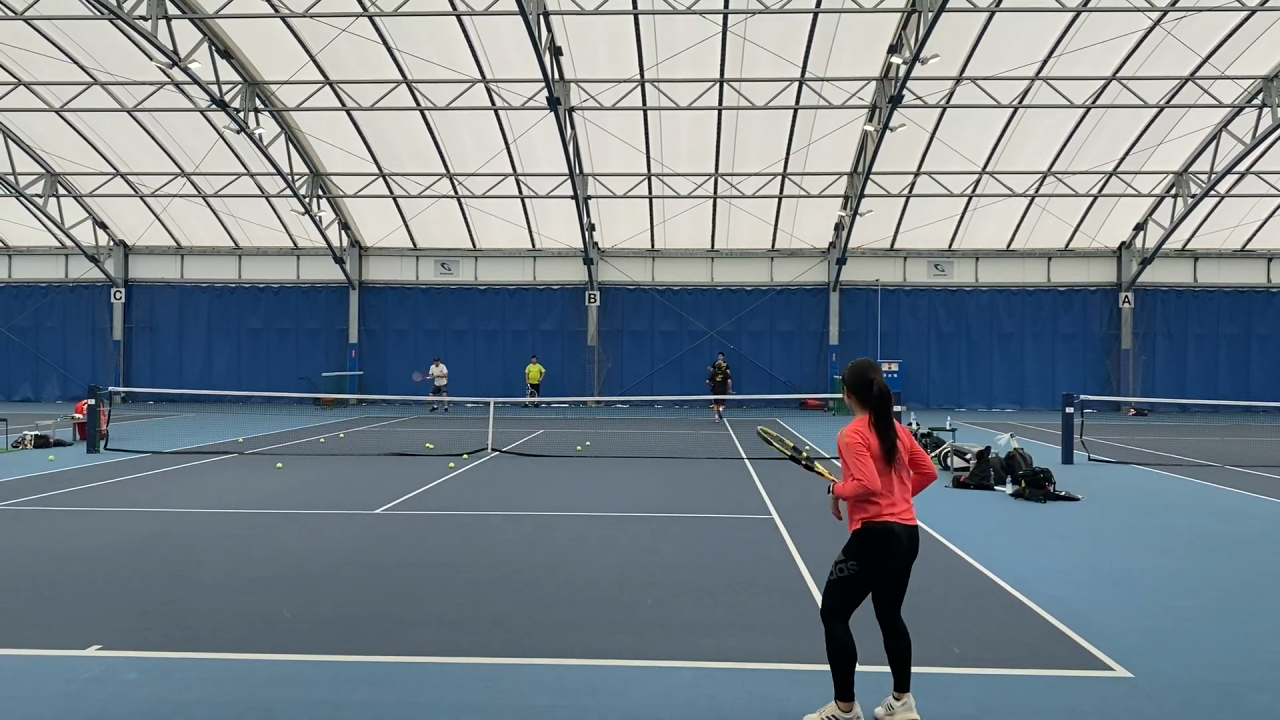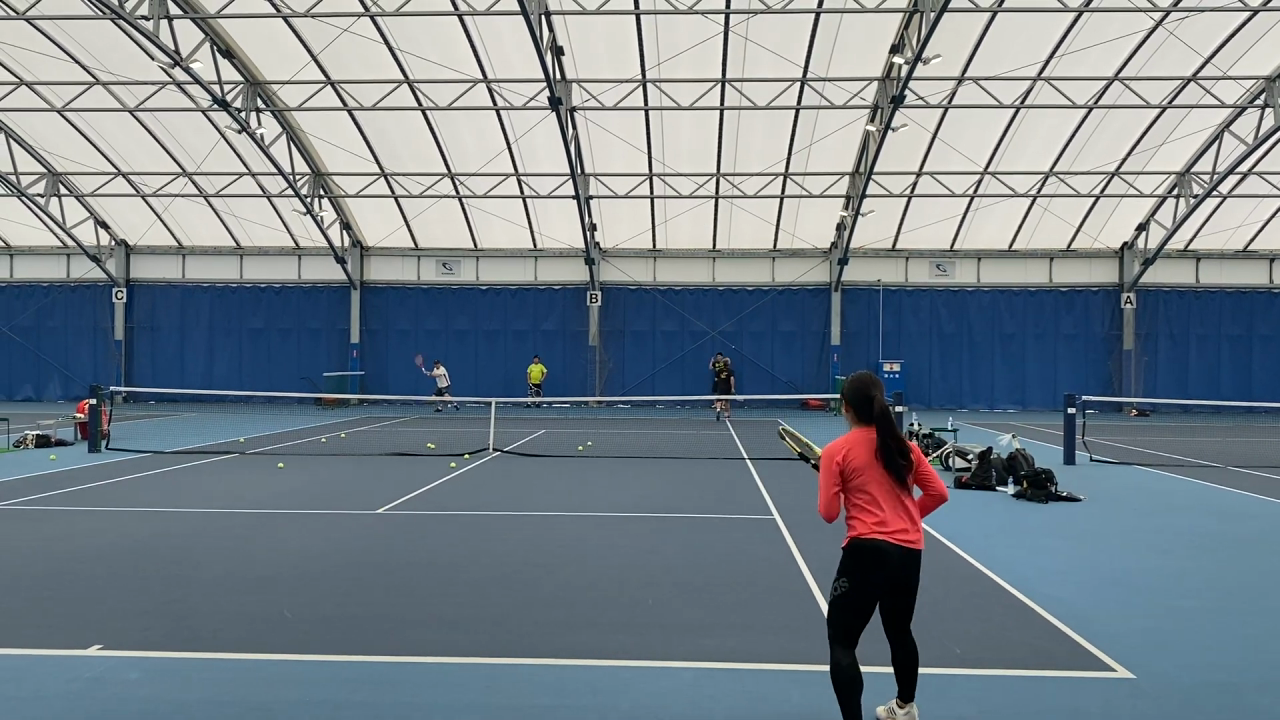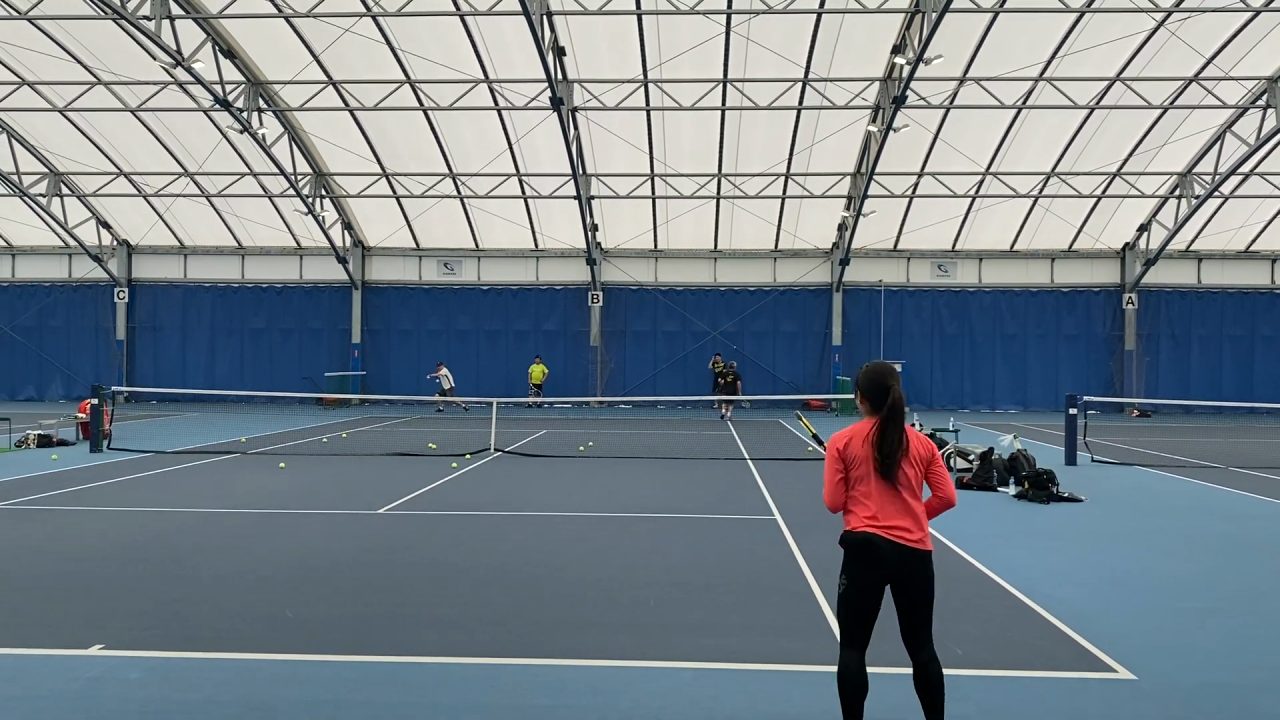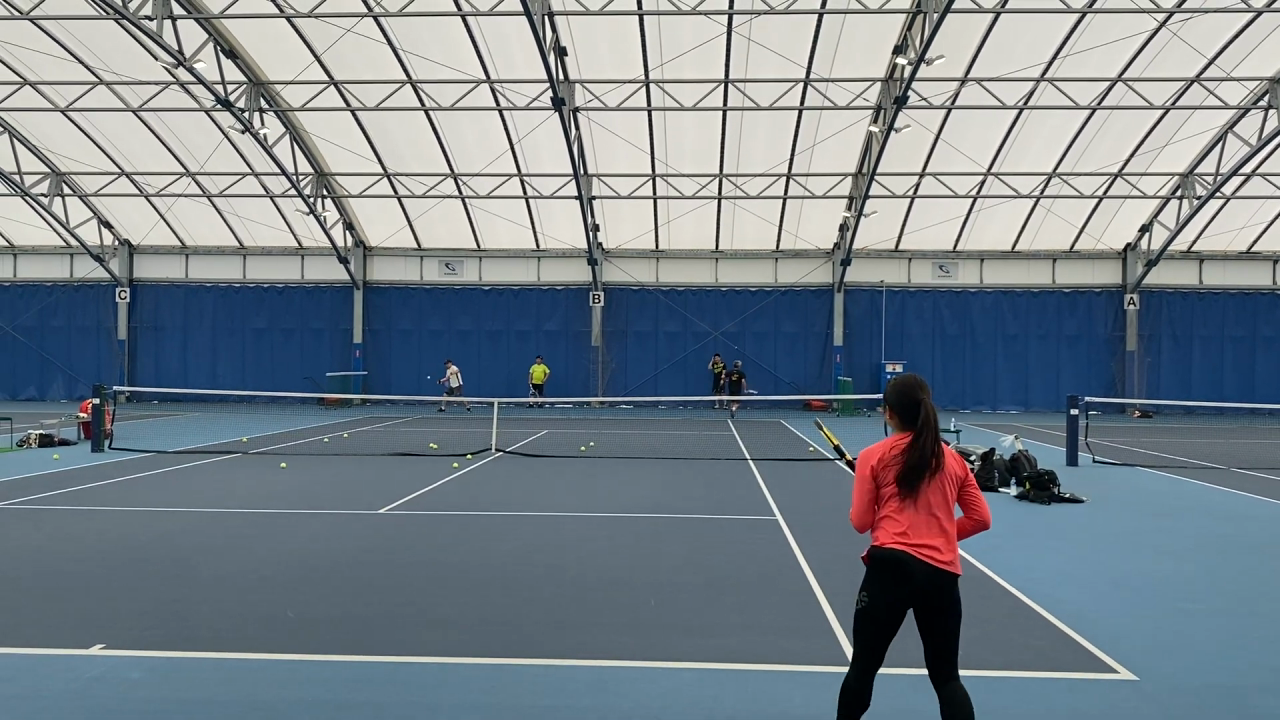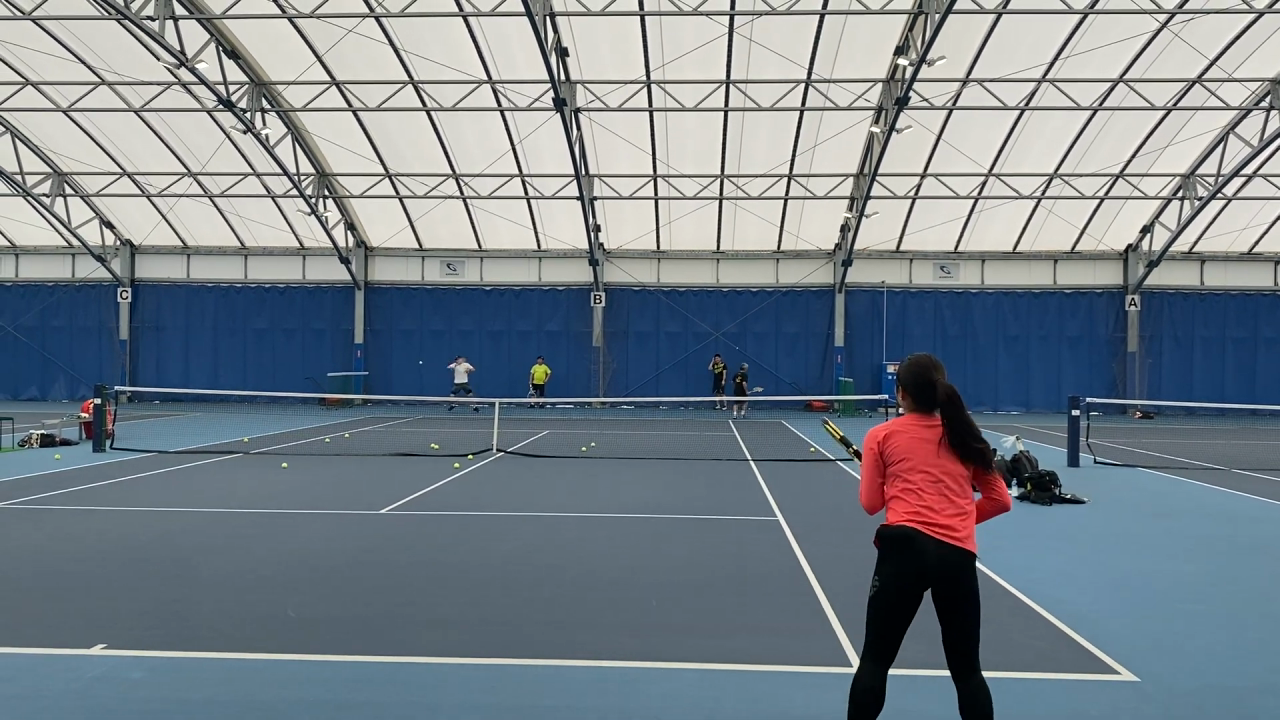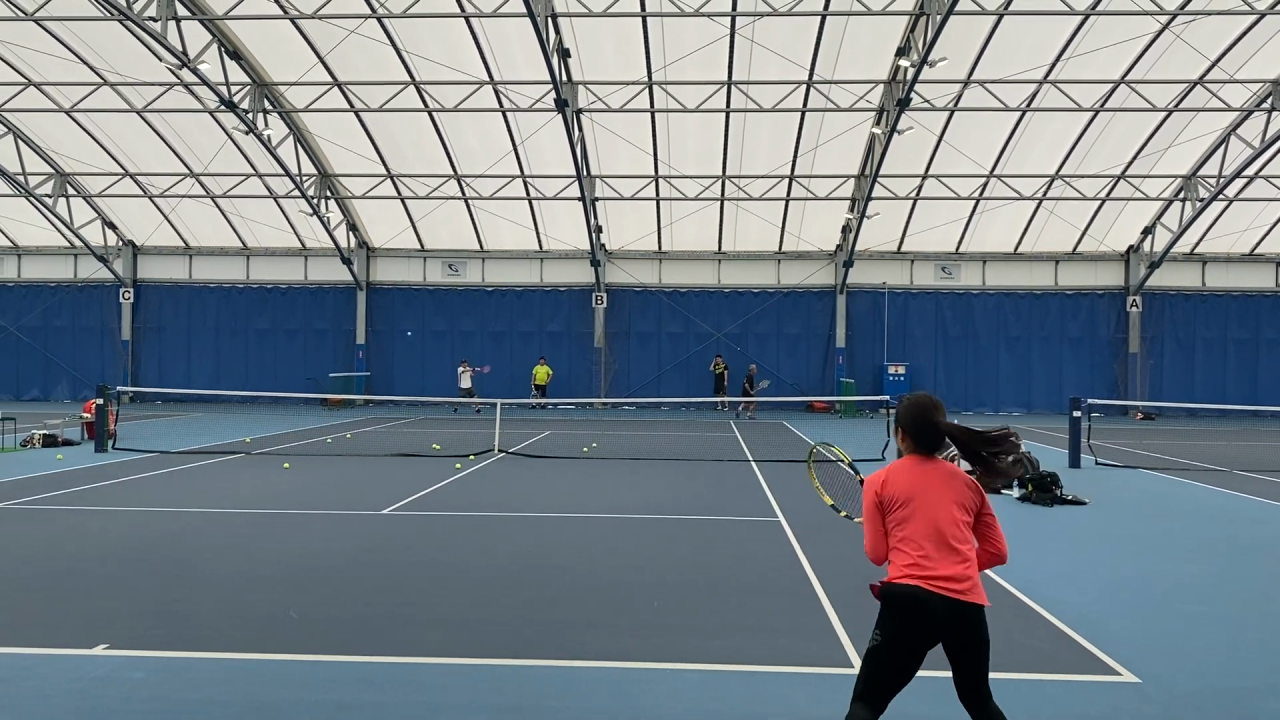
dt=0.2s
person 1, frame 1
left shoulder: (852, 435)
right shoulder: (897, 429)
left elbow: (869, 486)
right elbow: (929, 473)
left wrist: (837, 490)
left hip: (874, 536)
right hip: (907, 533)
left knee: (833, 613)
right knee: (889, 614)
person 1, frame 2
left shoulder: (835, 452)
right shoulder: (905, 446)
left elbow: (829, 513)
right elbow: (938, 493)
left hip: (867, 553)
right hip: (909, 554)
left knee: (841, 641)
right knee: (899, 630)
person 1, frame 3
left shoulder: (841, 441)
right shoulder: (921, 443)
left elbow: (833, 502)
right elbow: (947, 498)
left hip: (866, 549)
right hip: (915, 552)
left knee: (852, 646)
right knee: (921, 645)
person 1, frame 4
left shoulder: (873, 457)
right shoulder: (953, 459)
left elbow: (860, 522)
right elbow: (981, 519)
left hip: (892, 566)
right hip: (942, 574)
left knee: (863, 665)
right knee: (946, 676)
person 1, frame 5
left shoulder: (881, 435)
right shoulder: (965, 441)
left elbow: (870, 502)
right elbow: (1001, 501)
left hip: (904, 547)
right hip: (958, 557)
left knee: (874, 660)
right knee: (967, 669)
person 1, frame 6
left shoulder: (880, 481)
right shoulder: (968, 484)
left elbow: (876, 552)
right elbow: (998, 553)
left hip: (909, 600)
right hip: (965, 606)
